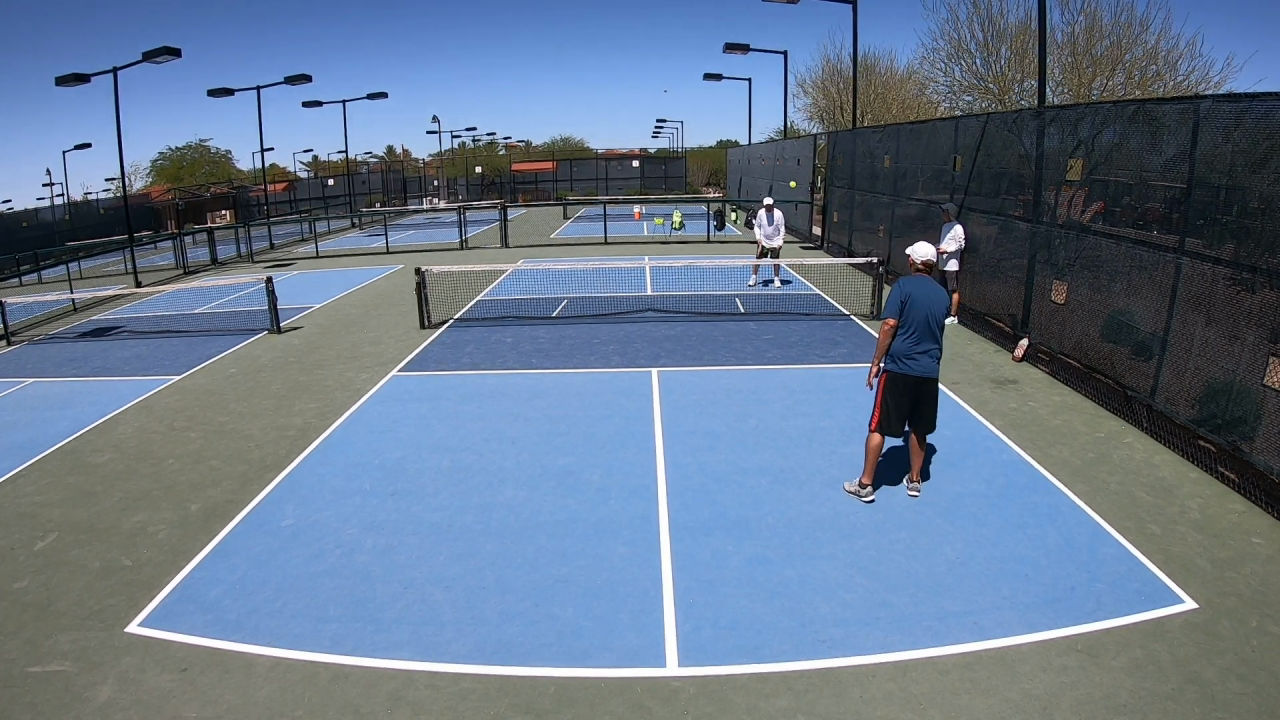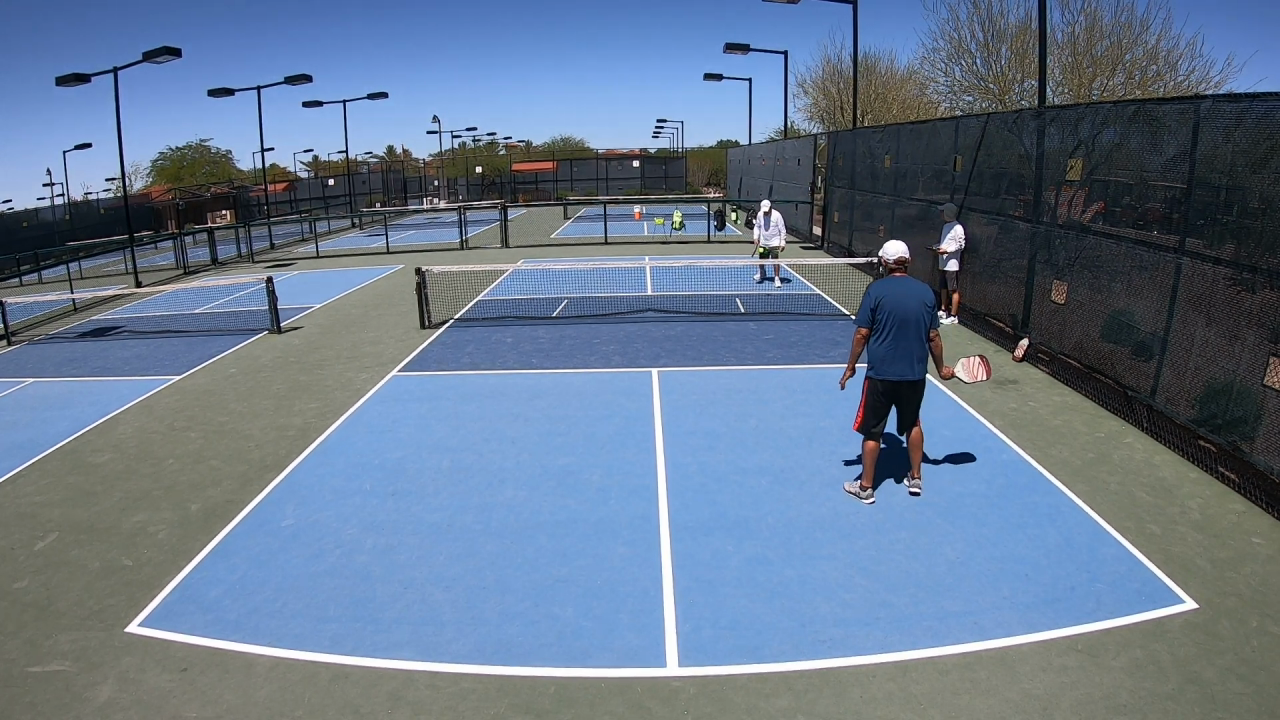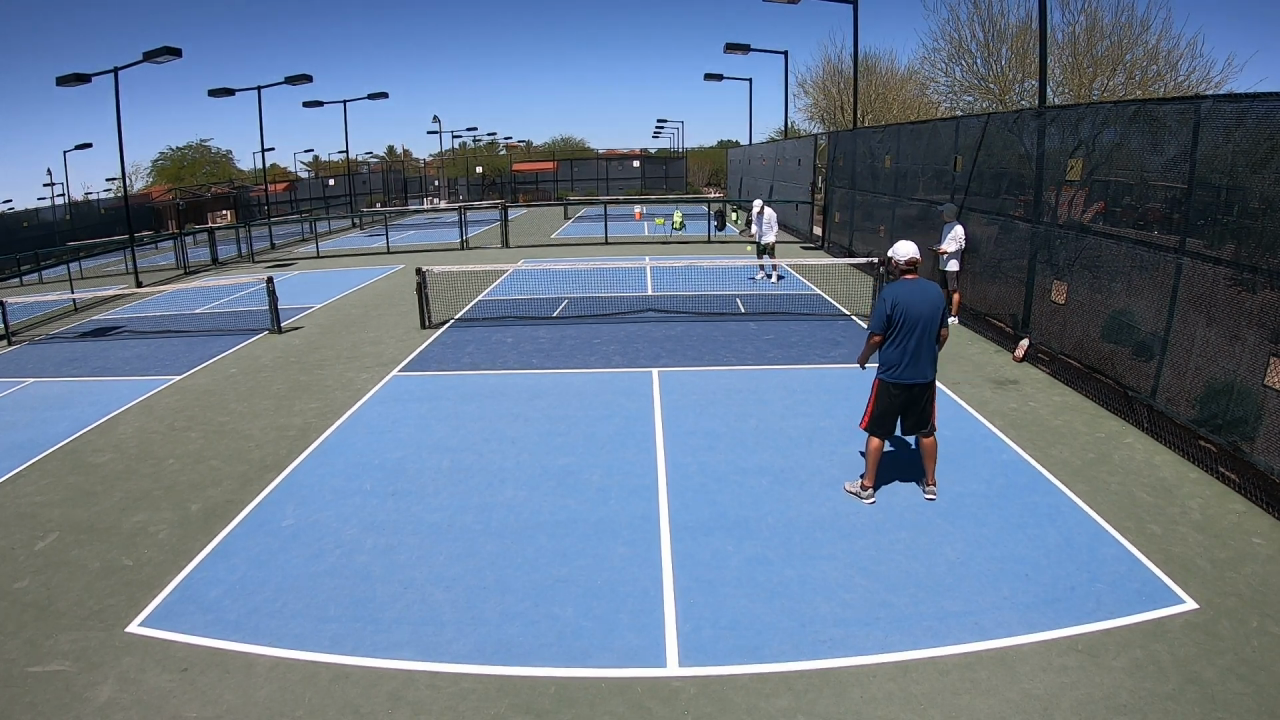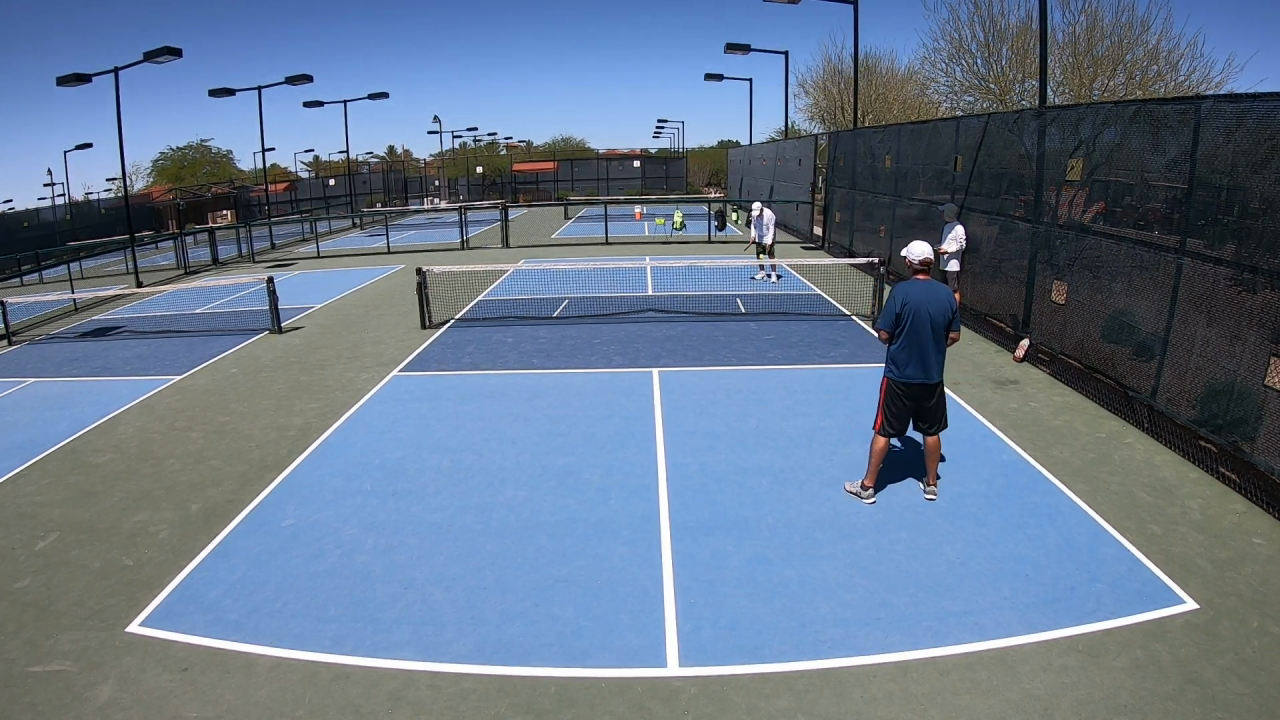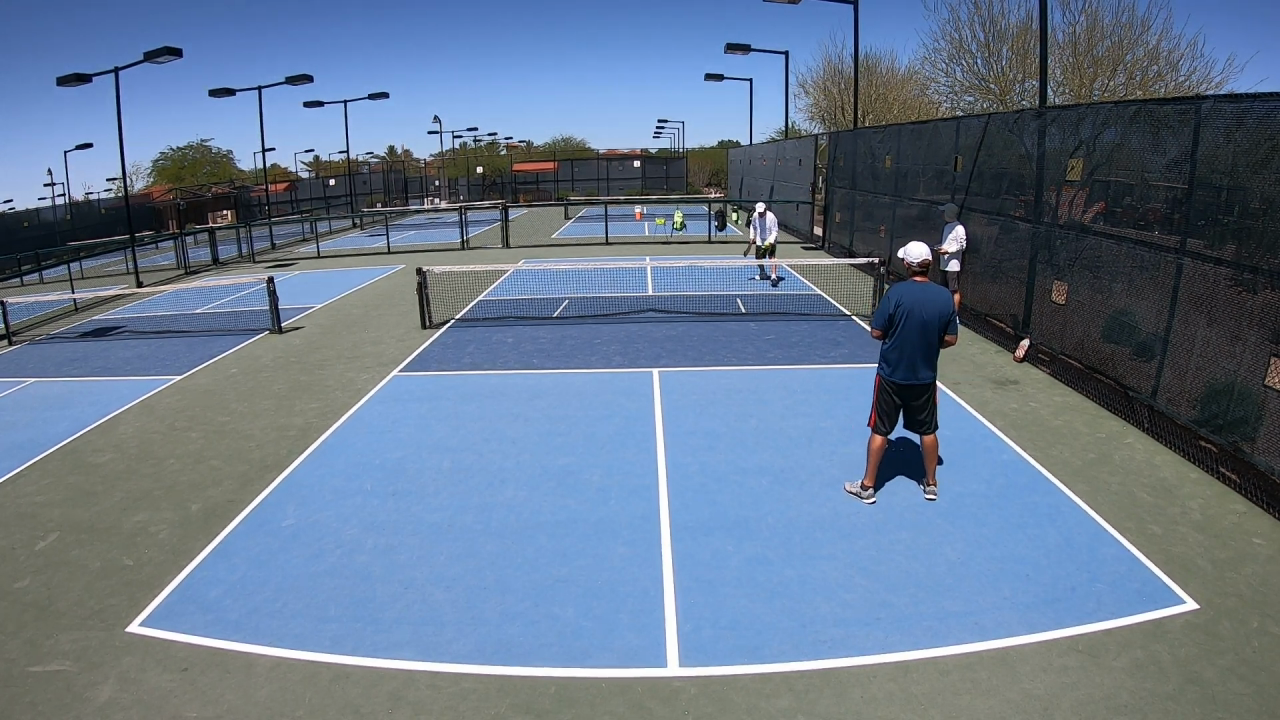
dt=0.4s
person 1, frame 1
left shoulder: (904, 285)
right shoulder: (942, 294)
left elbow: (890, 325)
left wrist: (876, 362)
left hip: (899, 369)
right hip: (929, 372)
left knee: (878, 427)
right knee: (918, 428)
left ankle: (865, 484)
right ankle: (914, 480)
person 1, frame 2
left shoulder: (877, 289)
right shoulder: (925, 291)
left elbow: (862, 333)
right elbow: (933, 336)
left wrist: (850, 366)
right wrist: (941, 367)
left hip: (881, 373)
right hip: (915, 373)
left knee: (871, 431)
right knee: (912, 424)
left ankle: (865, 487)
right ankle: (915, 478)
person 1, frame 3
left shoulder: (890, 292)
right shoulder: (936, 291)
left elbow: (876, 337)
right elbow: (943, 334)
left wrist: (863, 358)
left hip: (892, 376)
right hip: (925, 376)
left knee: (877, 432)
right knee: (926, 431)
left ankle: (867, 486)
right ankle: (930, 483)
person 1, frame 4
left shoulder: (901, 291)
right shoulder: (946, 293)
left elbow: (884, 335)
right elbow: (954, 336)
left hip: (899, 375)
right hip: (932, 376)
left knee: (884, 431)
right knee: (931, 431)
left ankle: (867, 486)
right ankle: (931, 484)
person 1, frame 5
left shoulder: (896, 292)
right shoulder: (944, 296)
left elbow: (876, 332)
right elbow: (950, 339)
left hip: (891, 374)
right hip: (925, 376)
left knee: (880, 430)
right knee: (927, 430)
left ankle: (867, 486)
right ankle: (930, 483)
